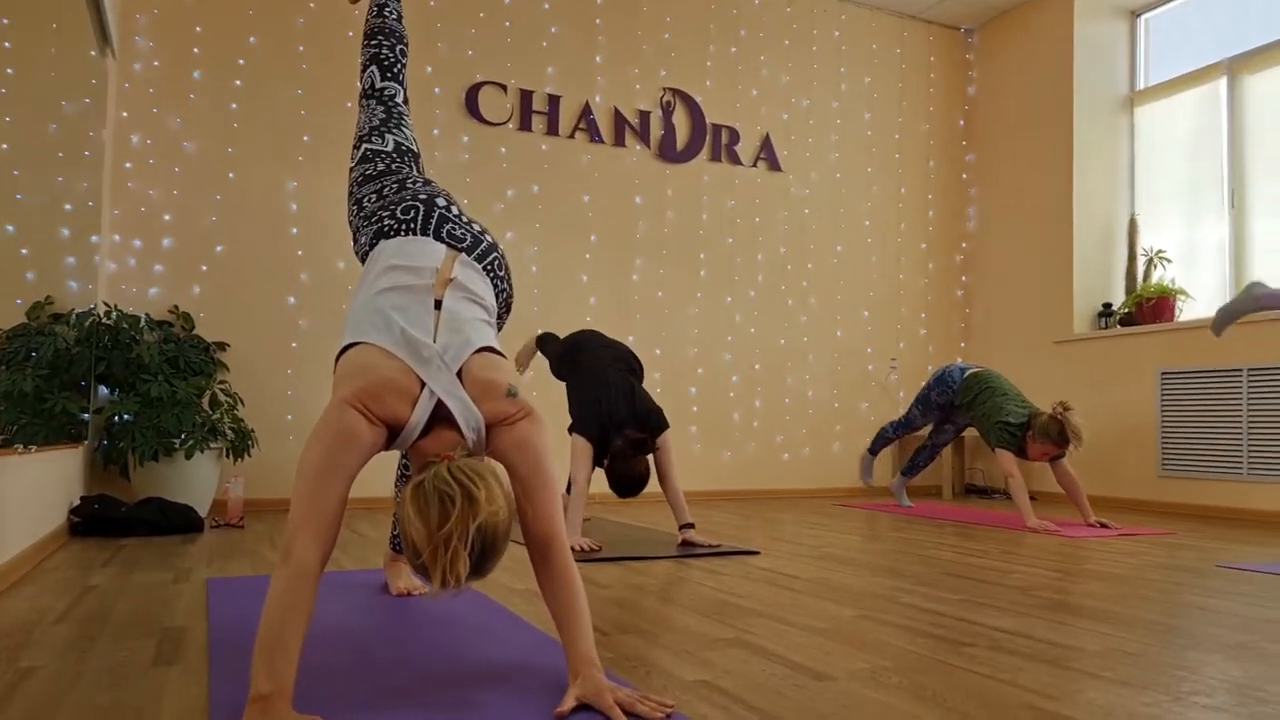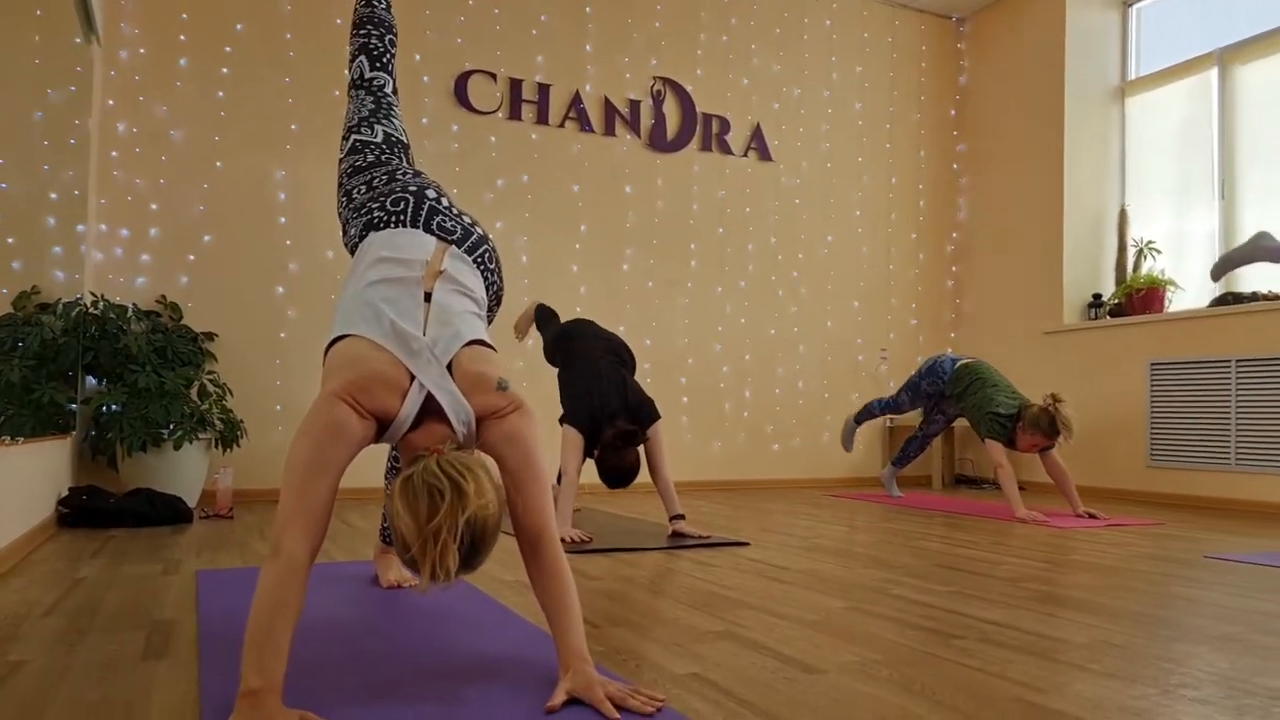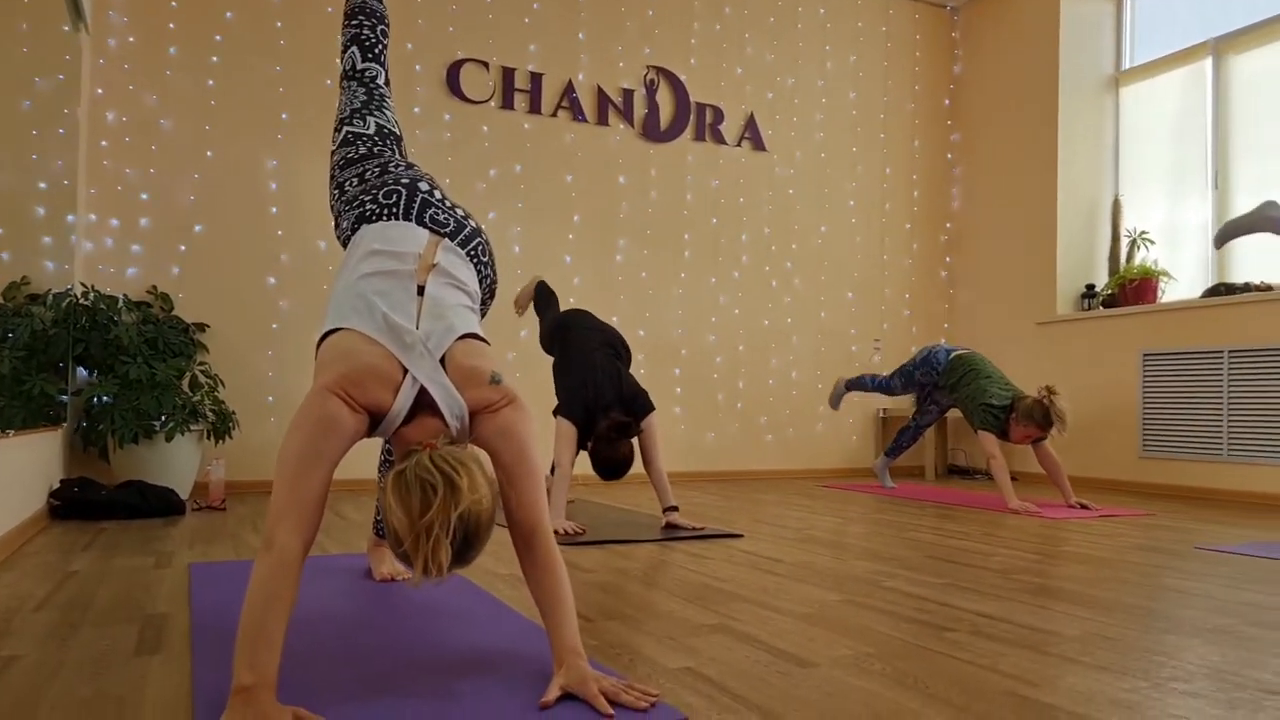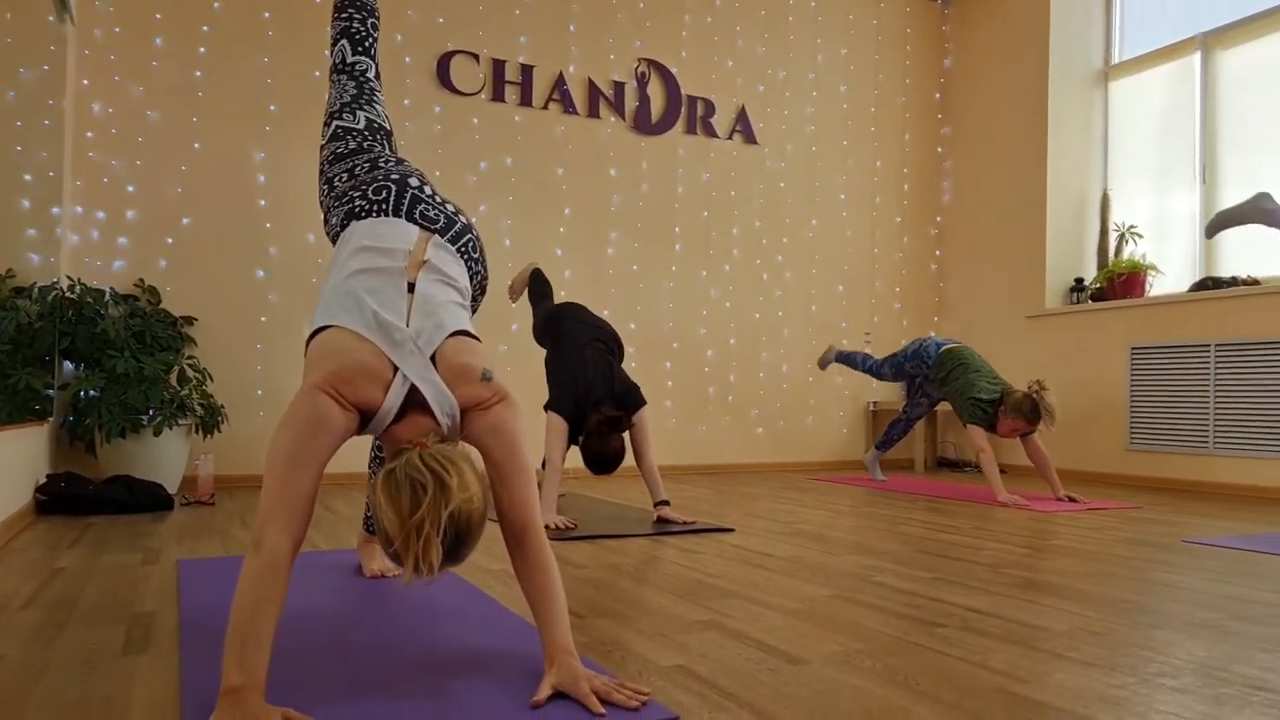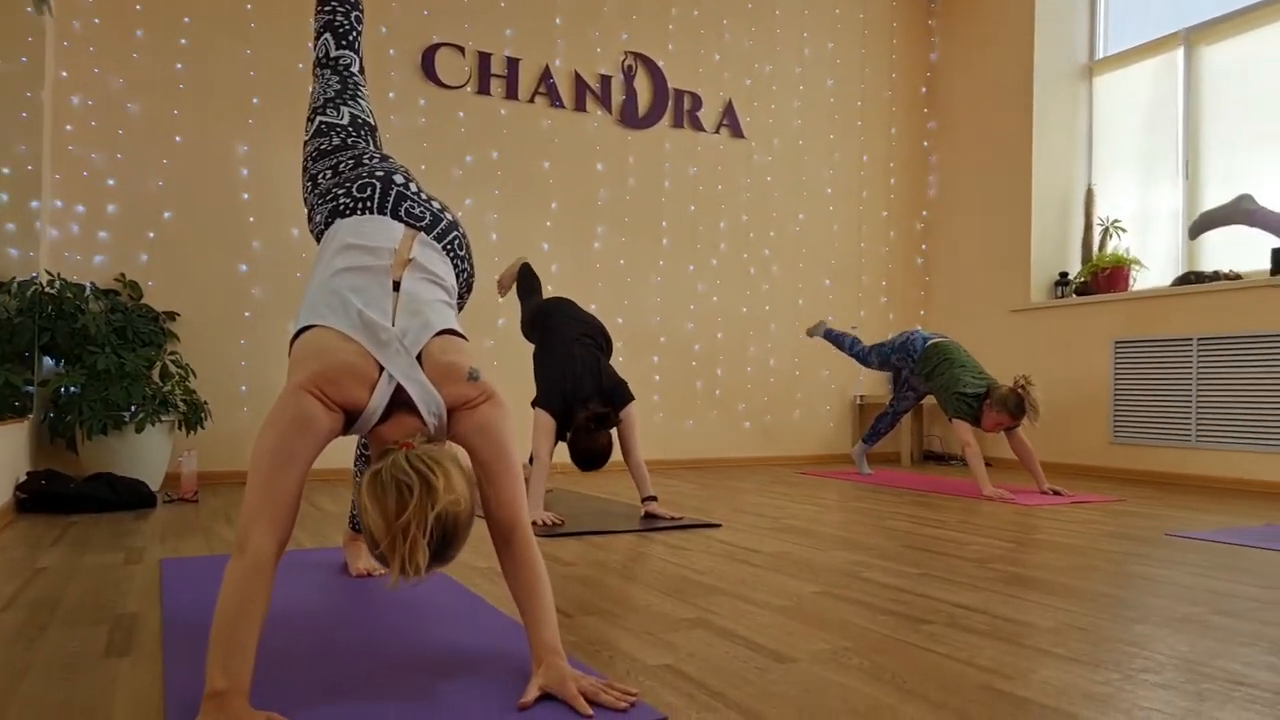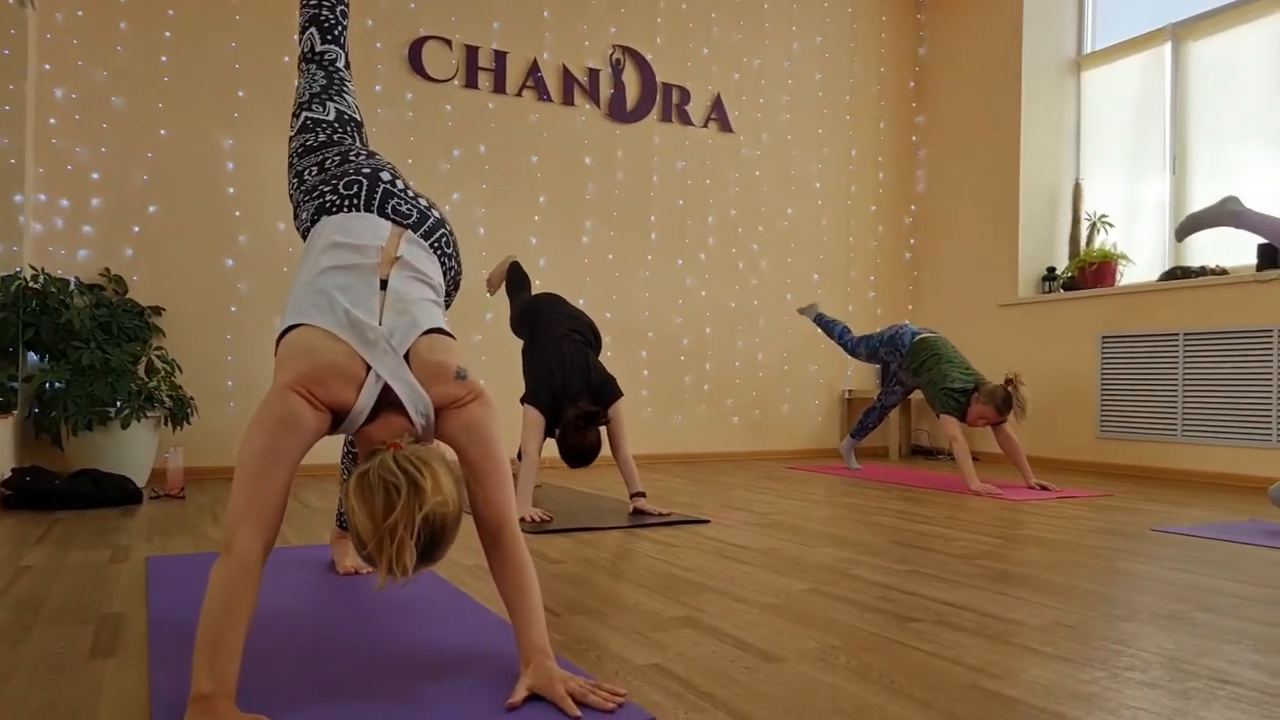
dt=0.1s
person 1, frame 1
left shoulder: (508, 412)
right shoulder: (365, 403)
left elbow: (550, 545)
right elbow: (300, 556)
left hip: (474, 264)
right hip: (399, 227)
right knee: (385, 99)
person 1, frame 2
left shoulder: (499, 405)
right shoulder: (354, 398)
left elbow: (541, 539)
right elbow: (289, 550)
left hip: (465, 257)
right hip: (388, 224)
right knee: (374, 91)
person 1, frame 3
left shoulder: (491, 398)
right shoulder: (347, 389)
left elbow: (535, 534)
right elbow: (282, 545)
left wrist: (573, 661)
left hip: (457, 249)
right hip: (382, 214)
right knee: (366, 81)
person 1, frame 4
left shoulder: (484, 396)
right shoulder: (337, 388)
left elbow: (526, 532)
right elbow: (271, 545)
left wrist: (565, 659)
left hip: (449, 246)
right hip: (371, 213)
right knee: (356, 79)
person 1, frame 5
left shoulder: (470, 396)
right shoulder: (321, 387)
left elbow: (514, 532)
right elbow: (255, 546)
left wrist: (553, 661)
left hip: (434, 242)
right hip: (355, 206)
right knee: (340, 73)
person 1, frame 6
left shoulder: (458, 394)
right shoulder: (308, 388)
left elbow: (502, 532)
right elbow: (242, 548)
left wrist: (541, 661)
left hip: (423, 241)
right hip: (340, 207)
right knee: (326, 70)
person 2, frame 1
left shoulder: (1046, 431)
right shoulder: (1007, 427)
left elbow: (1065, 475)
right elbow: (1012, 475)
left wrist: (1089, 516)
right wrist: (1030, 519)
left hip: (973, 391)
right hip: (953, 384)
left knee: (937, 443)
right knee: (910, 424)
left ankle: (900, 484)
right ankle: (870, 455)
person 2, frame 2
left shoulder: (1035, 422)
right shoulder: (997, 418)
left elbow: (1054, 465)
right elbow: (1001, 466)
left wrist: (1077, 506)
right wrist: (1019, 510)
left hip: (963, 383)
right hip: (944, 374)
left knee: (927, 433)
right knee: (897, 405)
left ankle: (890, 474)
right ankle: (854, 422)
person 2, frame 3
left shoulder: (1028, 413)
right shoulder: (990, 409)
left elbow: (1047, 456)
right elbow: (994, 457)
left wrist: (1070, 497)
right wrist: (1011, 501)
left hip: (956, 373)
right hip: (939, 365)
left knee: (920, 424)
right knee: (888, 386)
left ankle: (883, 465)
right ankle: (844, 386)
person 2, frame 4
left shoulder: (1018, 408)
right shoulder: (980, 404)
left elbow: (1036, 450)
right elbow: (983, 450)
left wrist: (1058, 490)
right wrist: (1001, 494)
left hip: (953, 357)
right hip: (930, 358)
left knee: (910, 416)
right knee: (877, 370)
left ankle: (873, 457)
right ankle: (834, 354)
person 2, frame 5
left shoulder: (1003, 401)
right shoulder: (965, 398)
left elbow: (1020, 444)
right elbow: (969, 445)
left wrist: (1042, 483)
right wrist: (986, 488)
left hip: (930, 362)
right hip: (915, 351)
left knee: (897, 410)
right knee: (864, 356)
left ankle: (861, 451)
right ankle: (823, 331)
person 2, frame 6
left shoulder: (991, 399)
right shoulder: (952, 394)
left elbow: (1007, 438)
right elbow: (956, 440)
left wrist: (1029, 478)
right wrist: (974, 483)
left hip: (928, 346)
right hip: (904, 345)
left knee: (884, 405)
right knee: (852, 346)
left ankle: (849, 445)
right ankle: (815, 314)
person 3, frame 1
left shoulder: (652, 420)
right shoulder: (591, 424)
left elbow: (668, 480)
right elbow: (580, 482)
left wrist: (687, 528)
right wrist: (573, 535)
left hip: (622, 358)
right hip: (577, 352)
left knee: (585, 441)
right knee: (552, 347)
left ankle: (567, 502)
right ankle: (536, 341)
person 3, frame 2
left shoulder: (643, 412)
right shoulder: (583, 416)
left elbow: (661, 472)
right elbow: (570, 473)
left wrist: (678, 520)
right wrist: (563, 526)
left hip: (613, 349)
right hip: (570, 343)
left knee: (578, 434)
right knee: (551, 328)
left ankle: (559, 493)
right ankle: (535, 310)
person 3, frame 3
left shoulder: (638, 404)
right shoulder: (576, 408)
left elbow: (654, 463)
right elbow: (564, 464)
left wrist: (671, 510)
right wrist: (556, 517)
left hip: (609, 341)
right hip: (566, 331)
right knee: (549, 311)
left ankle: (551, 482)
right ankle: (535, 286)
person 3, frame 4
left shoulder: (628, 397)
right shoulder: (567, 403)
left elbow: (646, 458)
right elbow: (554, 459)
left wrist: (662, 504)
right wrist: (548, 512)
left hip: (601, 336)
right hip: (558, 325)
right knee: (544, 304)
right ankle: (532, 273)
person 3, frame 5
left shoulder: (616, 393)
right shoulder: (555, 399)
left elbow: (633, 454)
right elbow: (542, 455)
left wrist: (650, 499)
right wrist: (535, 508)
left hip: (590, 331)
right hip: (546, 320)
right knee: (532, 299)
right ankle: (520, 268)
person 3, frame 6
left shoulder: (605, 389)
right shoulder: (544, 395)
left elbow: (621, 449)
right elbow: (530, 452)
left wrist: (638, 496)
right wrist: (523, 504)
left hip: (578, 327)
right hip: (535, 316)
right knee: (520, 296)
right ankle: (510, 266)
